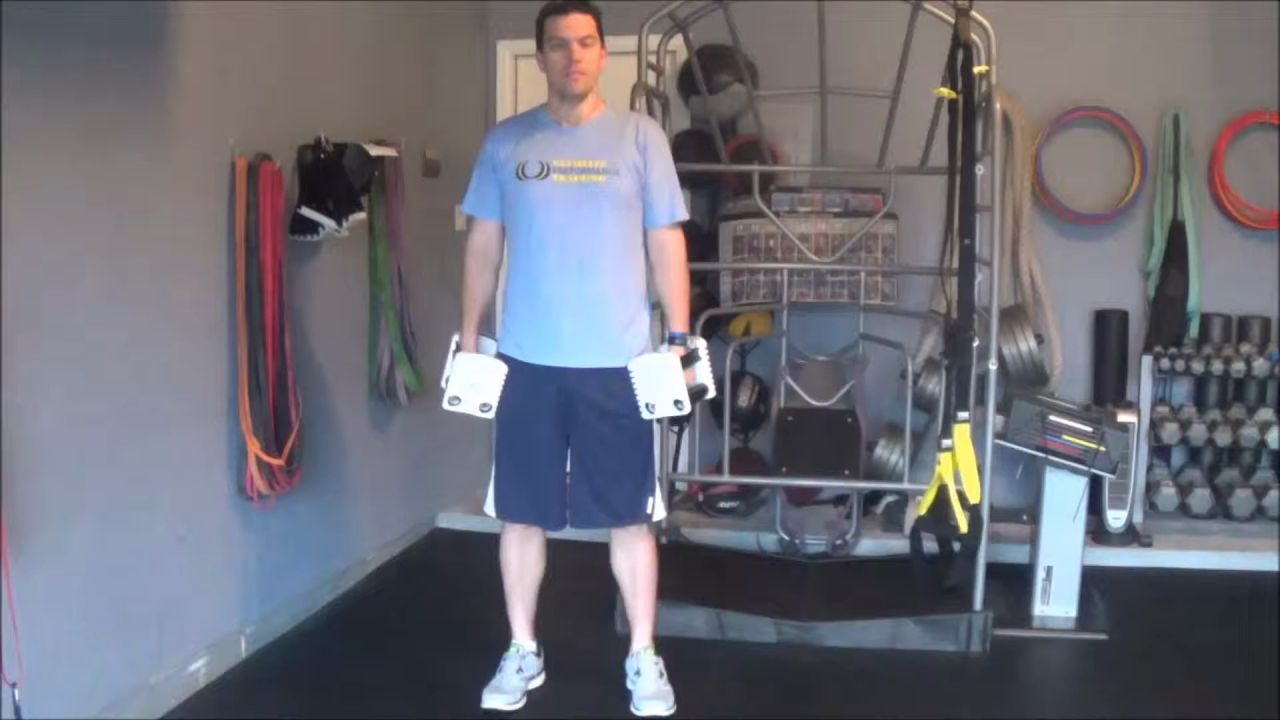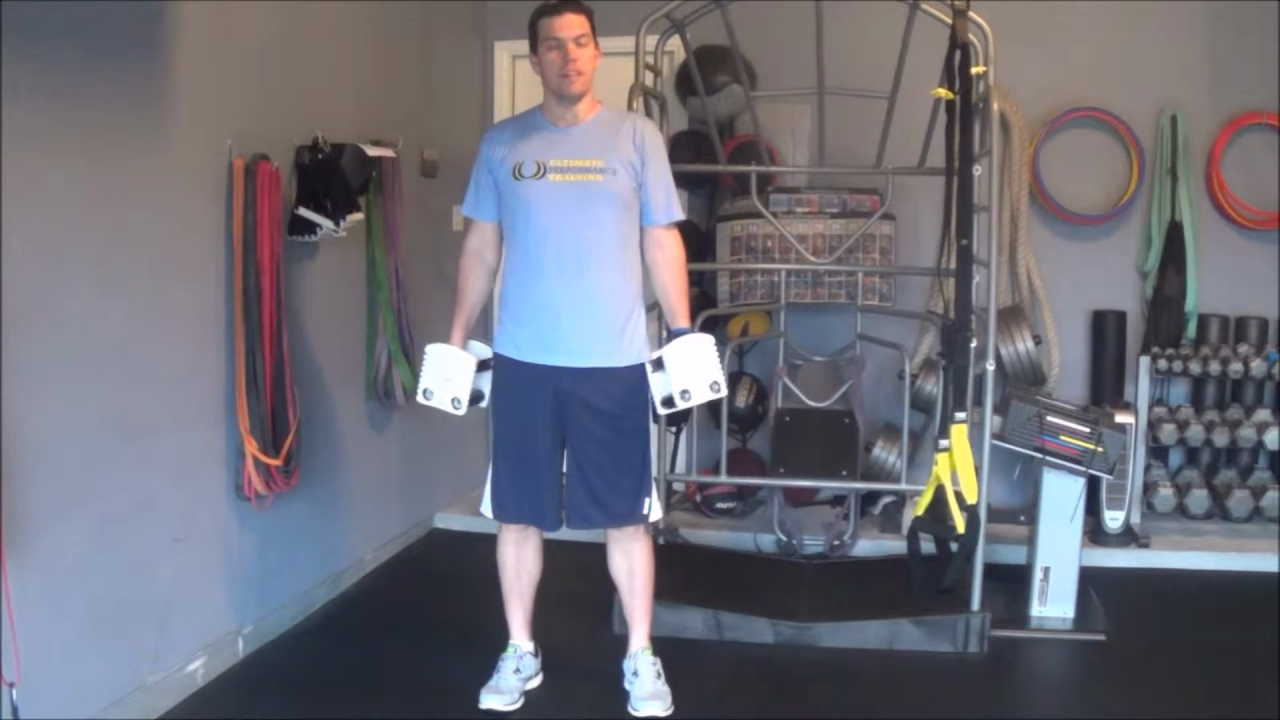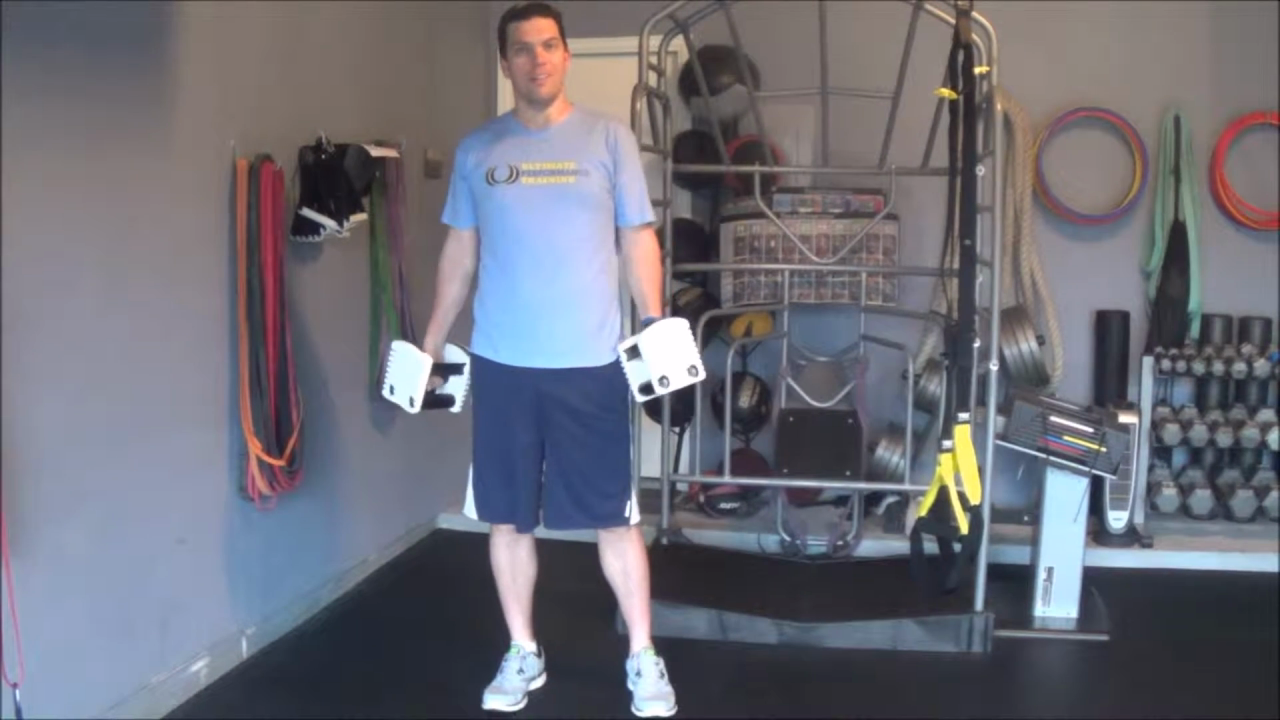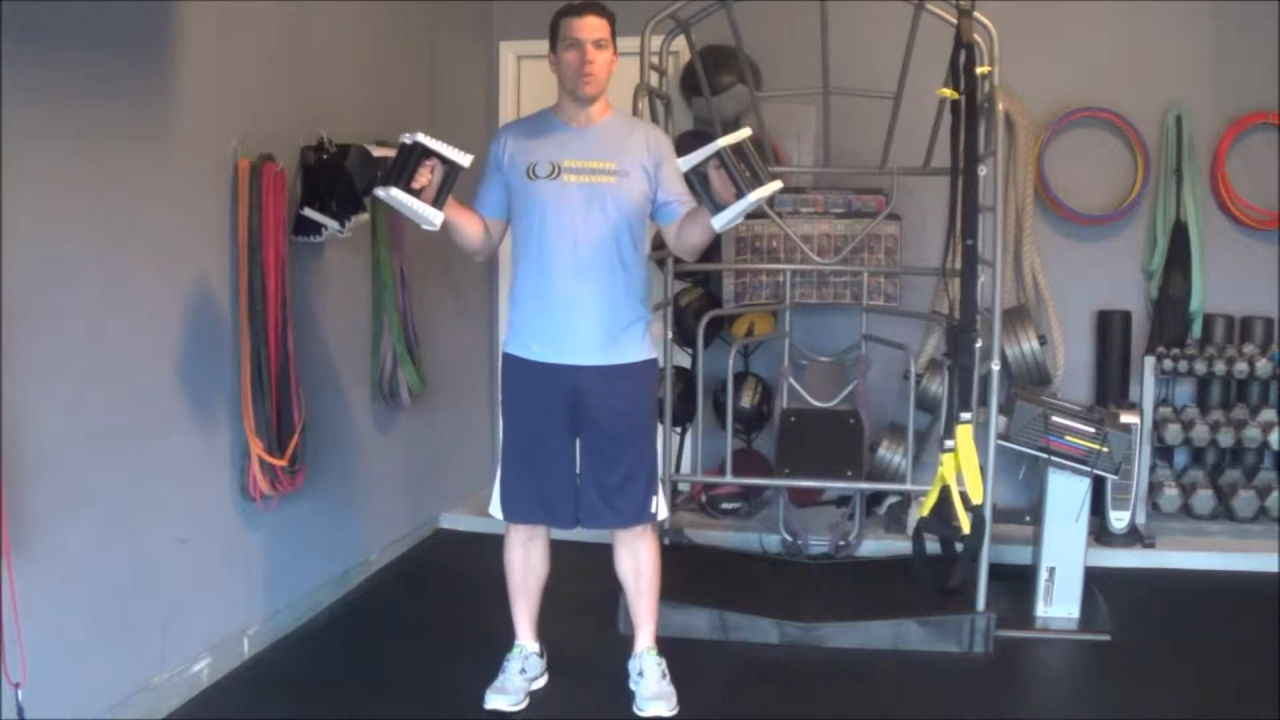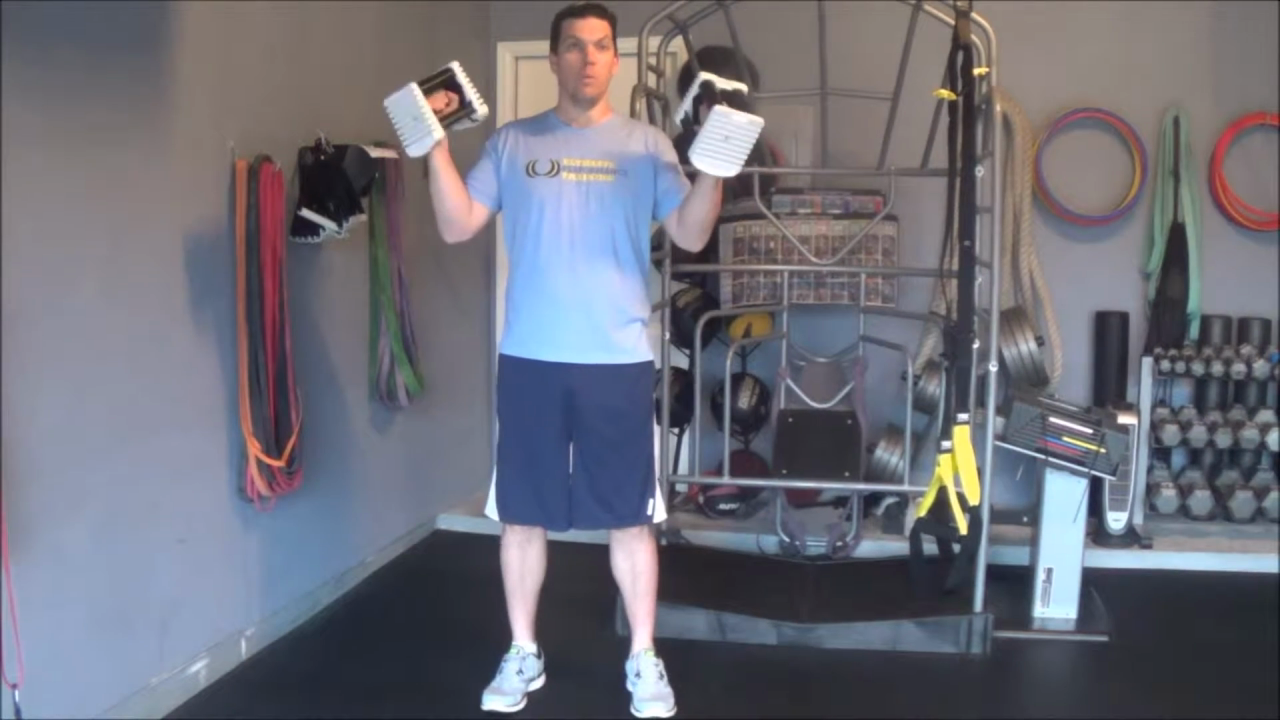
dt=1s
person 1, frame 1
left shoulder: (639, 136)
right shoulder: (506, 141)
left elbow: (666, 242)
right elbow: (483, 243)
left wrist: (679, 339)
right wrist: (468, 337)
left hip: (617, 362)
right hip: (525, 360)
left knee: (630, 516)
right knee: (521, 513)
left ankle: (643, 657)
right ankle: (522, 652)
person 1, frame 2
left shoulder: (636, 136)
right shoulder: (502, 142)
left elbow: (662, 241)
right elbow: (481, 245)
left wrist: (683, 333)
right wrist: (457, 336)
left hip: (613, 362)
right hip: (523, 361)
left knee: (625, 516)
right knee: (518, 514)
left ankle: (641, 657)
right ankle: (520, 652)
person 1, frame 3
left shoulder: (609, 138)
right shoulder: (476, 149)
left elbow: (637, 239)
right elbow: (460, 252)
left wrist: (655, 325)
right wrist: (430, 342)
left hip: (591, 364)
right hip: (501, 363)
left knee: (612, 515)
right knee: (506, 516)
left ankle: (643, 657)
right ankle: (522, 654)
person 1, frame 4
left shoulder: (647, 142)
right shoulder: (512, 143)
left elbow: (685, 242)
right elbow: (482, 240)
right wrist: (436, 202)
left hip: (621, 360)
right hip: (533, 359)
left knee: (632, 515)
right knee: (525, 513)
left ankle: (646, 658)
right ankle: (526, 653)
person 1, frame 5
left shoulder: (647, 143)
right shoulder: (512, 143)
left elbow: (691, 235)
right elbow: (456, 226)
right wrist: (434, 141)
left hip: (619, 361)
right hip: (529, 359)
left knee: (630, 517)
right knee: (521, 513)
left ankle: (643, 659)
right ankle: (522, 654)
